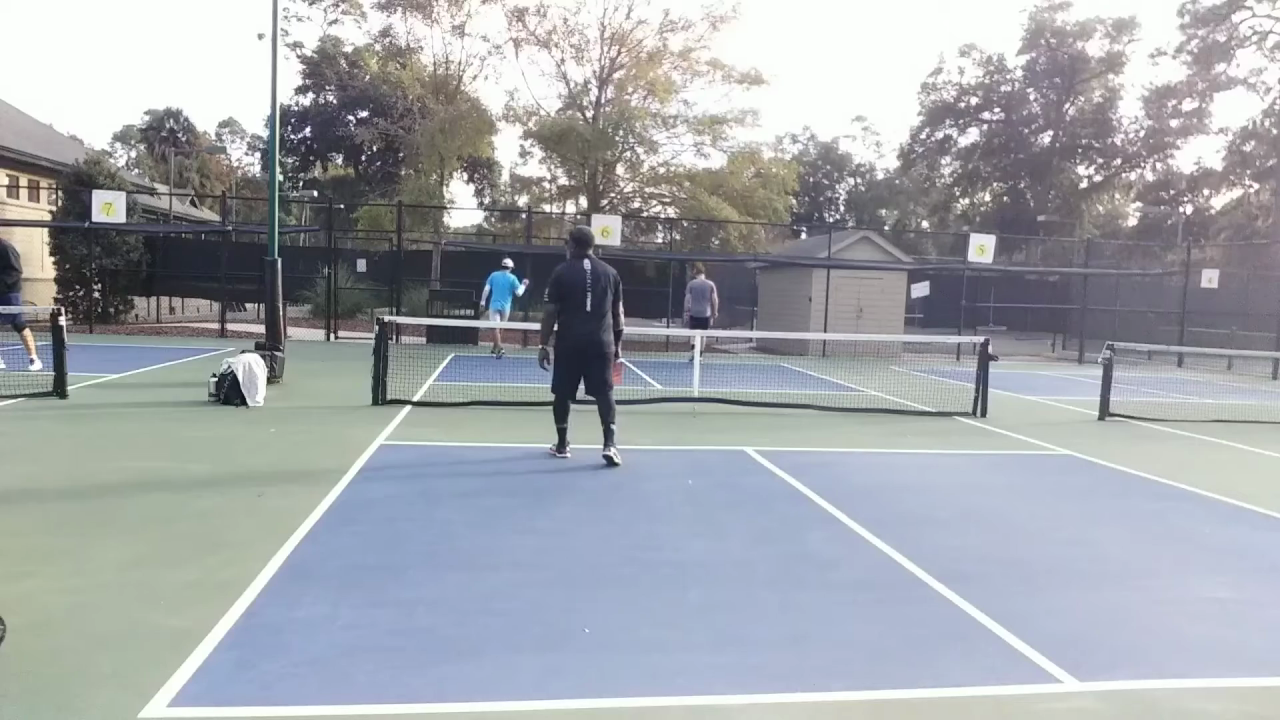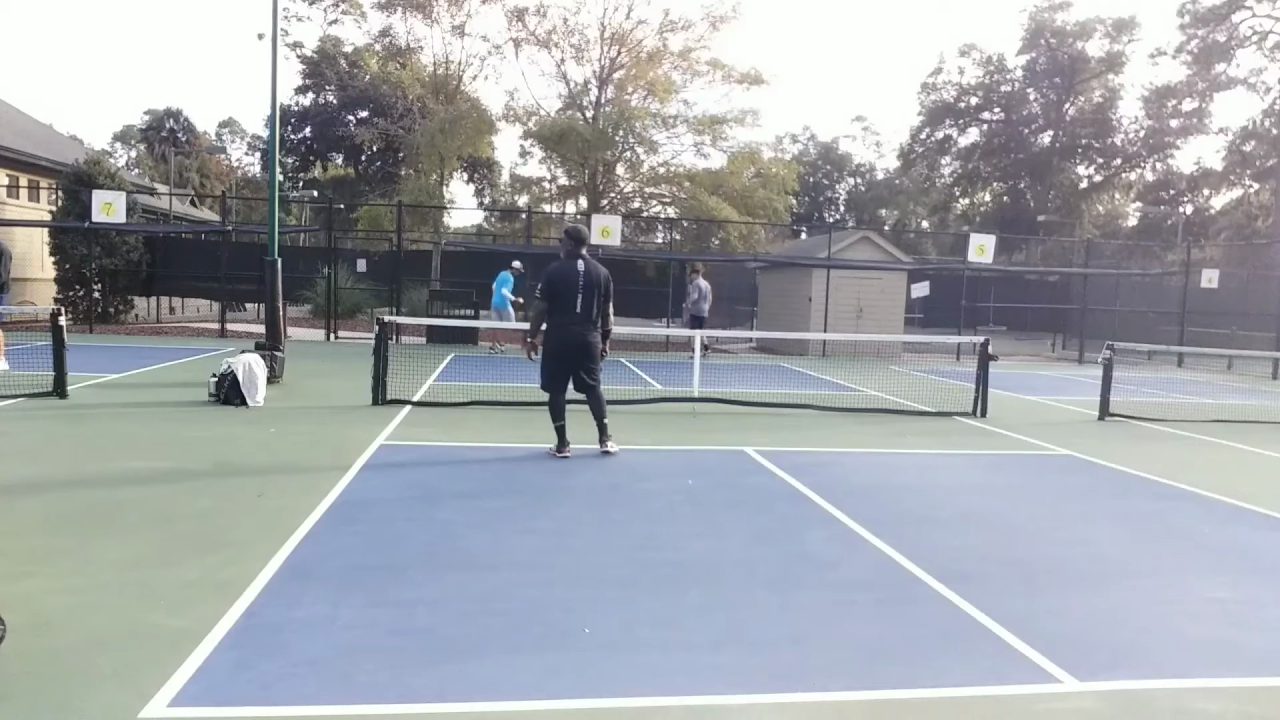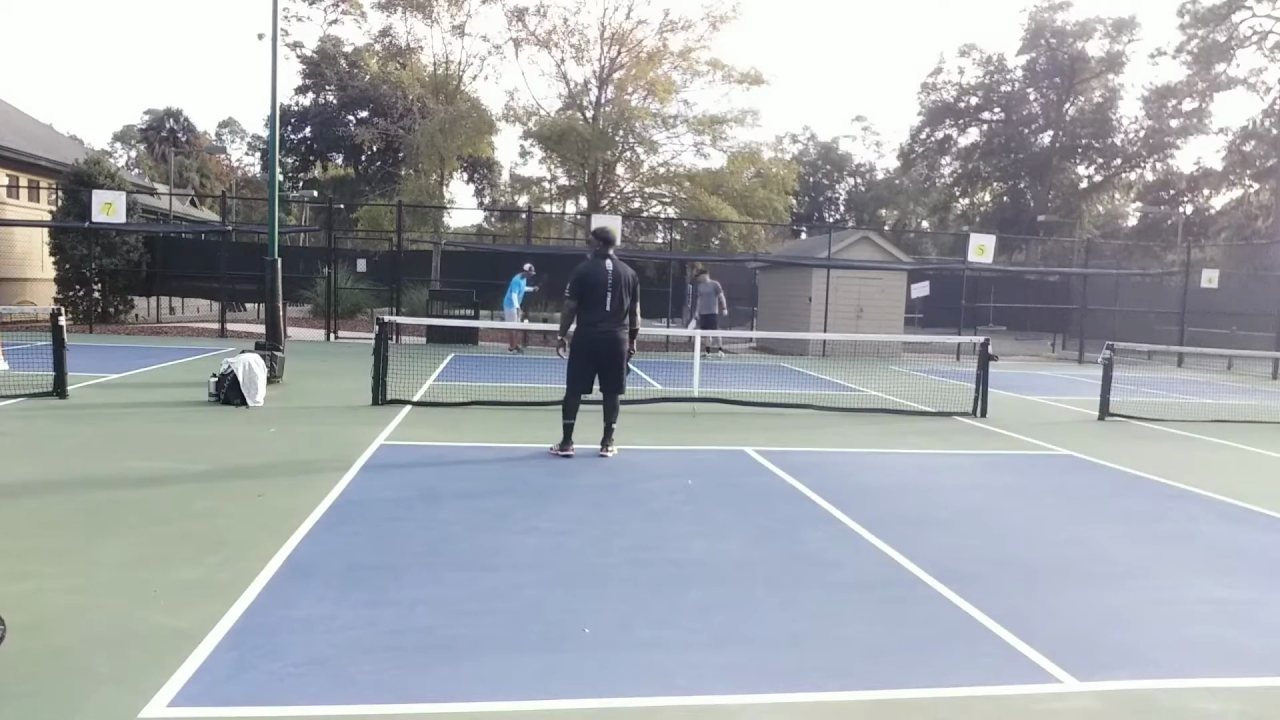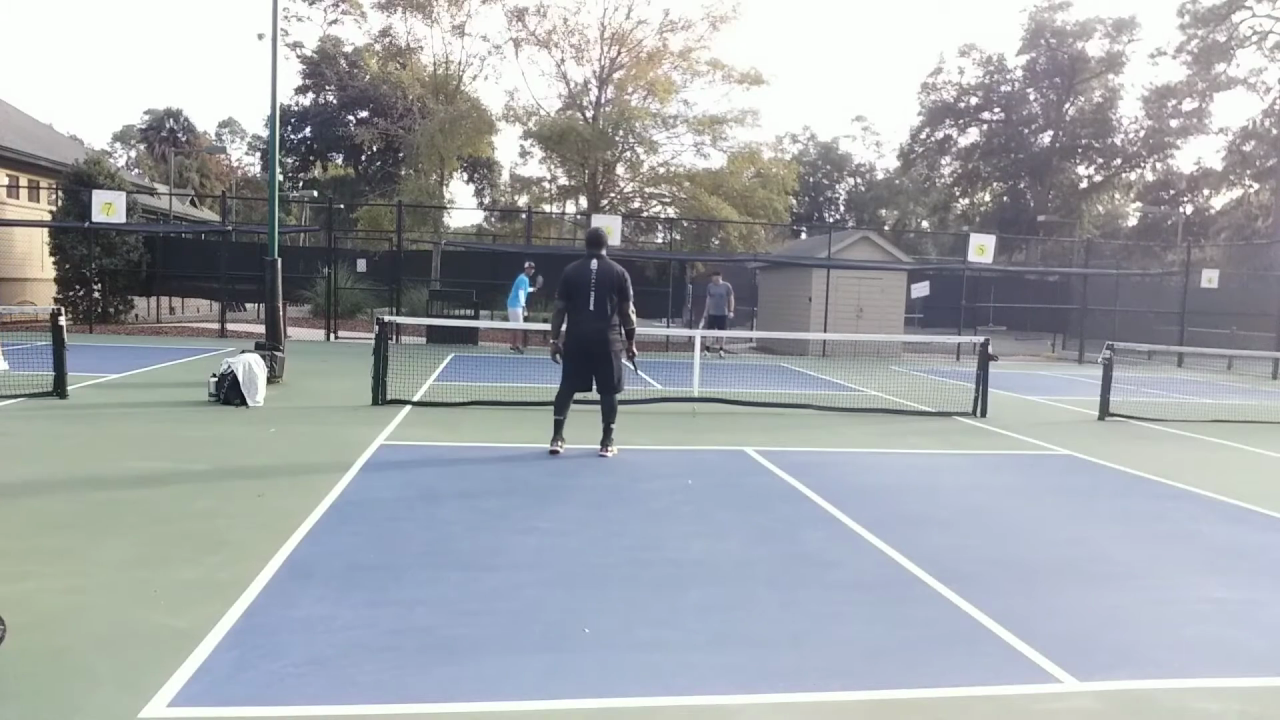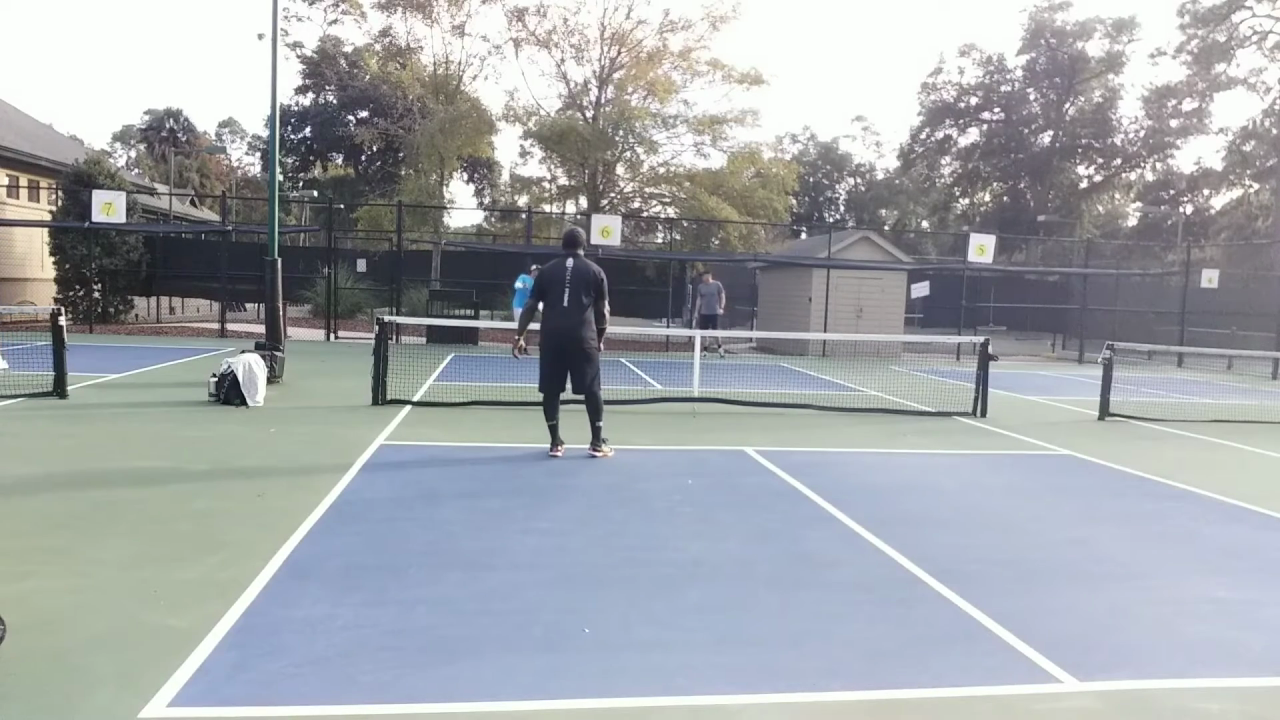
dt=0.7s
person 1, frame 1
left shoulder: (561, 272)
right shoulder: (610, 272)
left elbow: (550, 312)
right elbow: (618, 312)
left wrist: (544, 345)
right wrist: (617, 343)
left hip: (569, 342)
right hip: (601, 342)
left knee: (563, 394)
right knee: (604, 393)
left ankle: (562, 444)
right ankle: (609, 444)
person 1, frame 2
left shoulder: (555, 271)
right shoulder: (602, 272)
left elbow: (540, 309)
right elbow: (607, 312)
left wrist: (531, 338)
right wrist: (605, 340)
left hip: (558, 340)
right hip: (589, 340)
left knee: (557, 391)
right knee: (593, 388)
left ankle: (562, 444)
right ankle: (605, 439)
person 1, frame 3
left shoulder: (583, 270)
right shoulder: (629, 273)
left elbow: (570, 307)
right elbow: (634, 311)
left wrist: (561, 336)
right wrist: (631, 340)
left hip: (586, 339)
right hip: (617, 340)
left knee: (574, 390)
right knee: (612, 392)
left ankle: (566, 442)
right ankle: (607, 443)
person 1, frame 4
left shoulder: (571, 271)
right shoulder: (619, 272)
left elbow: (559, 309)
right elbow: (627, 311)
left wrist: (555, 339)
right wrist: (630, 342)
left hip: (576, 339)
right hip: (607, 340)
left knee: (566, 388)
right knee: (608, 391)
left ankle: (557, 439)
right ankle: (607, 443)
person 1, frame 5
left shoulder: (546, 270)
right shoulder: (595, 271)
left elbow: (529, 307)
right elbow: (603, 311)
left wrist: (519, 337)
right wrist: (599, 338)
left hip: (551, 336)
right hip: (583, 337)
left knee: (551, 390)
right knee: (592, 389)
left ankle: (556, 443)
right ankle: (597, 443)
